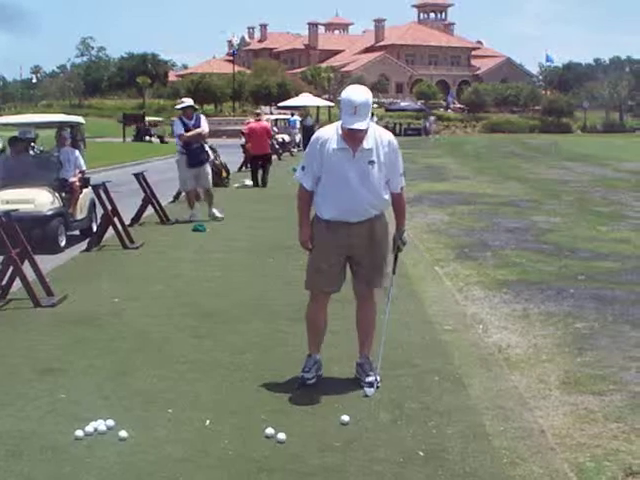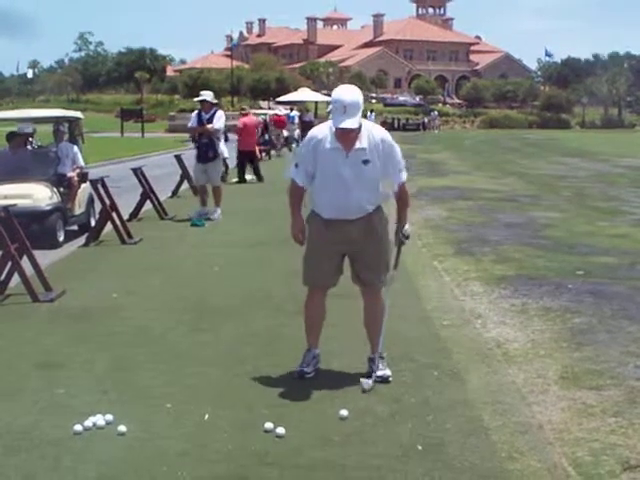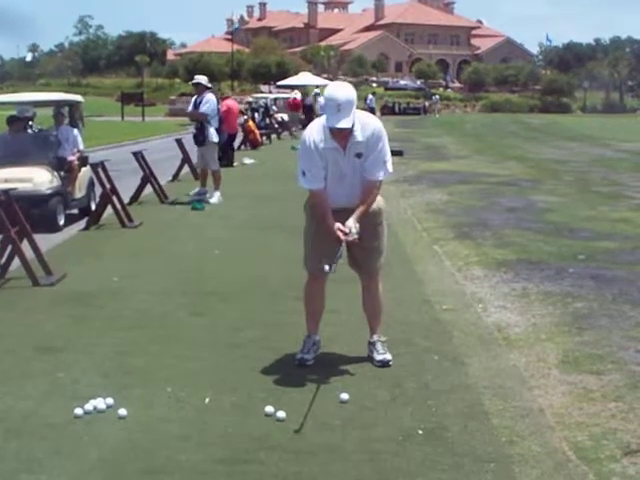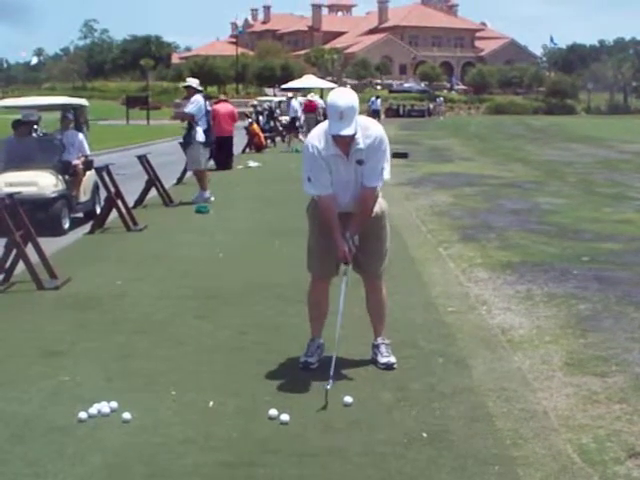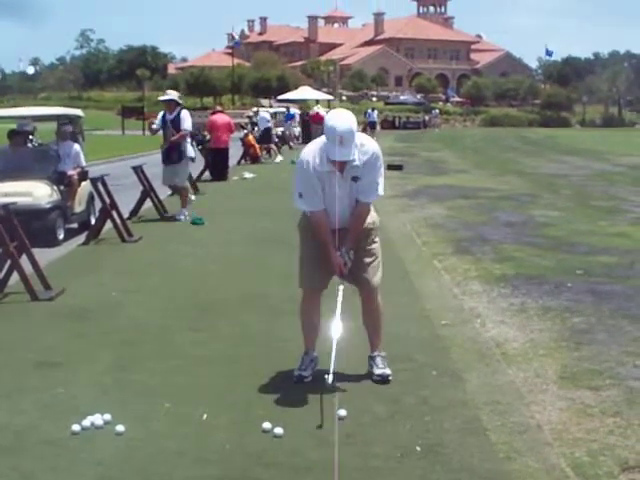
dt=1s
person 1, frame 1
left shoulder: (386, 142)
right shoulder: (321, 139)
left elbow: (396, 190)
right elbow: (306, 187)
left wrist: (400, 228)
right wrist: (304, 225)
left hip: (370, 229)
right hip: (328, 228)
left knee: (366, 297)
right knee: (318, 296)
left ankle: (364, 360)
right ankle: (313, 358)
person 1, frame 2
left shoulder: (381, 139)
right shoulder: (315, 138)
left elbow: (399, 185)
right elbow: (298, 182)
left wrist: (402, 222)
right wrist: (295, 218)
left hip: (368, 224)
right hip: (324, 224)
left knee: (372, 291)
right knee: (316, 290)
left ankle: (376, 356)
right ankle: (311, 352)
person 1, frame 3
left shoulder: (373, 129)
right shoulder: (311, 137)
left elbow: (375, 181)
right elbow: (315, 190)
left wrist: (356, 218)
right wrist: (331, 224)
left hip: (365, 208)
right hip: (324, 210)
left knee: (371, 275)
right knee: (316, 276)
left ankle: (375, 339)
right ankle: (311, 338)
person 1, frame 4
left shoulder: (375, 135)
right shoulder: (315, 143)
left elbow: (370, 190)
right elbow: (324, 197)
left wrist: (354, 232)
right wrist: (338, 238)
left hip: (367, 211)
right hip: (327, 212)
left knee: (374, 278)
right knee: (320, 278)
left ankle: (380, 342)
right ankle: (315, 341)
person 1, frame 5
left shoulder: (370, 151)
right shoulder: (309, 159)
left elbow: (364, 204)
right elbow: (316, 212)
left wrist: (348, 246)
right wrist: (331, 253)
left hip: (359, 224)
right hip: (319, 226)
left knee: (370, 289)
right knee: (311, 291)
left ankle: (376, 354)
right ankle: (309, 355)
person 2, frame 1
left shoulder: (201, 118)
right shoulder: (178, 121)
left elbow: (204, 135)
right elbow: (182, 137)
left wrist: (191, 134)
right wrist: (197, 131)
left hip: (202, 155)
right hip: (186, 158)
left knee: (207, 186)
right knee: (189, 188)
left ankle: (211, 210)
right ankle: (193, 212)
person 2, frame 2
left shoulder: (219, 113)
right shoulder: (197, 114)
left elbow: (214, 131)
right elbow: (191, 130)
left wrist: (200, 129)
right wrist: (206, 127)
left hip: (214, 153)
right hip: (200, 153)
left knee: (216, 183)
right knee: (200, 183)
left ankle: (217, 210)
right ankle: (203, 209)
person 2, frame 3
left shoulder: (209, 97)
right shoulder: (196, 98)
left elbow: (201, 116)
right elbow: (189, 115)
left wrist: (194, 114)
right wrist: (197, 113)
left hip: (210, 136)
right hip: (201, 136)
left knee: (213, 166)
right knee: (202, 165)
left ankle: (217, 193)
right ankle: (203, 189)
person 2, frame 4
left shoulder: (197, 99)
right shoulder: (193, 100)
left elbow: (187, 115)
right elbow: (184, 116)
left wrist: (178, 114)
right wrist: (181, 114)
left hip: (199, 137)
right hip: (196, 137)
left knee: (199, 166)
right knee: (196, 166)
left ankle: (205, 193)
right ankle: (204, 192)
person 2, frame 5
left shoulder: (183, 113)
right shoulder: (163, 115)
left elbow: (185, 133)
right elbow: (154, 131)
left wrist: (170, 141)
right wrist: (151, 124)
left hip: (181, 152)
right hip: (169, 152)
left knee: (181, 182)
right knee: (169, 182)
left ankle: (184, 210)
right ankle: (187, 197)
